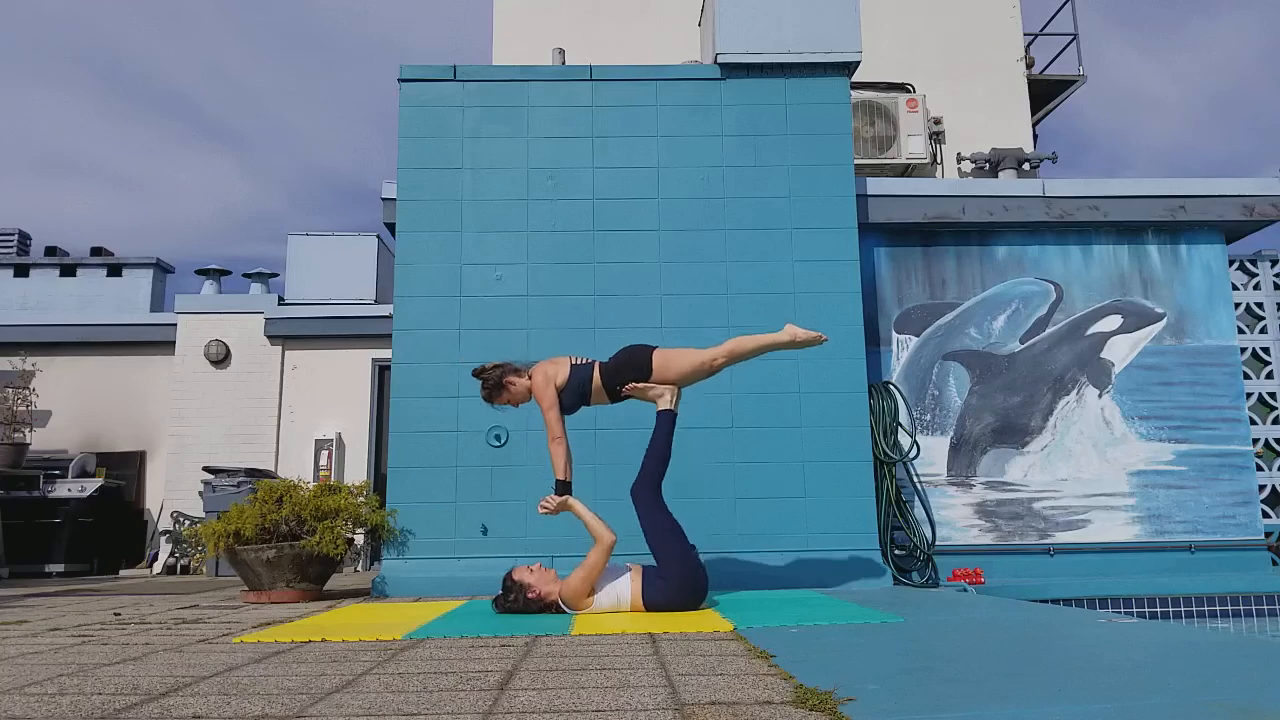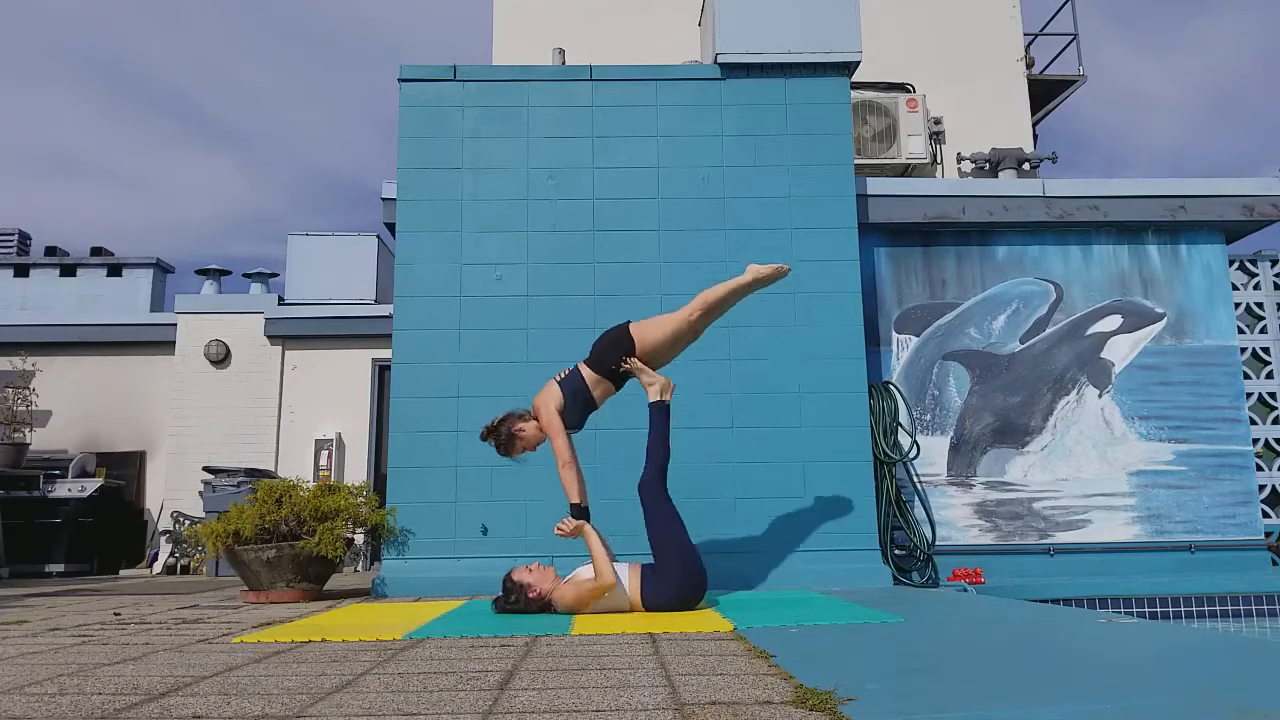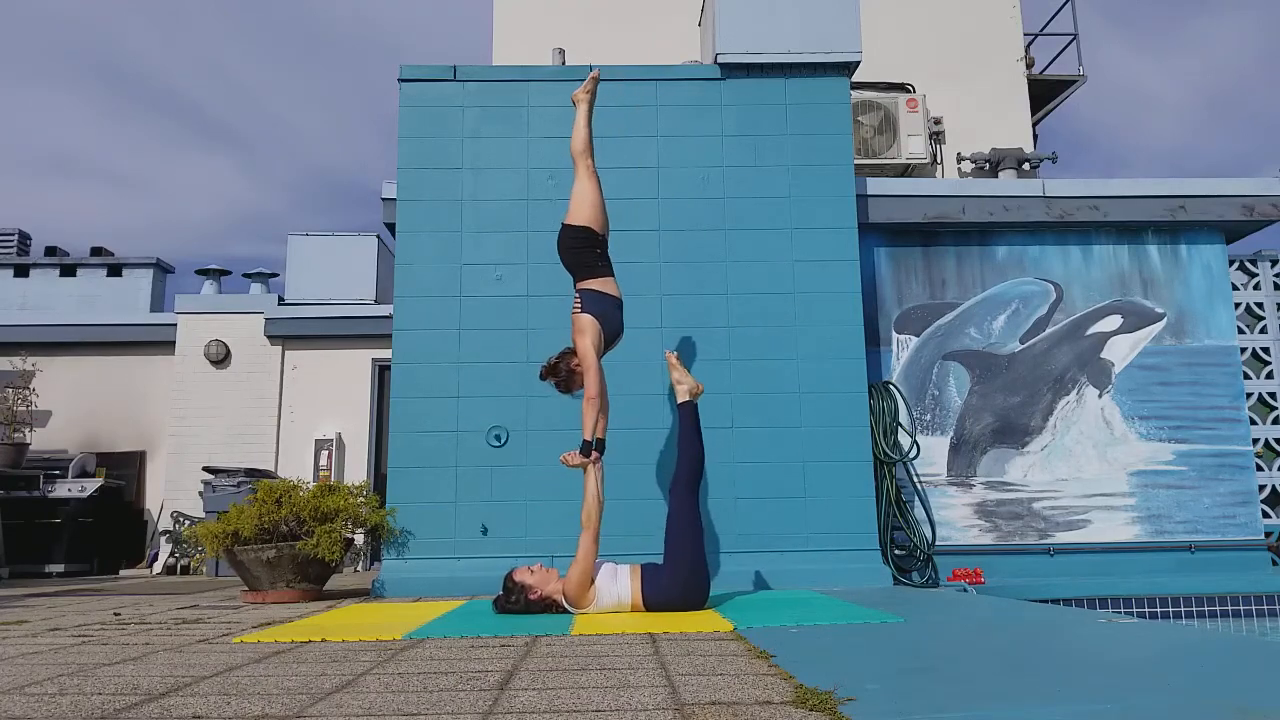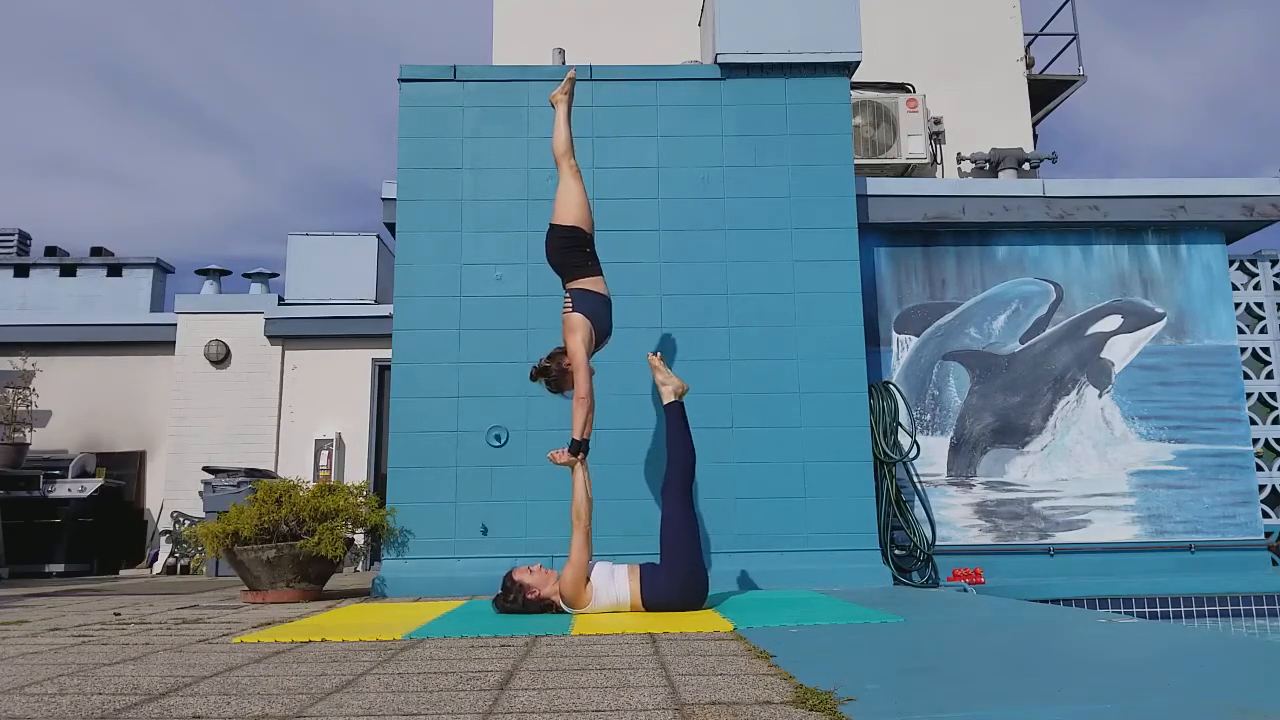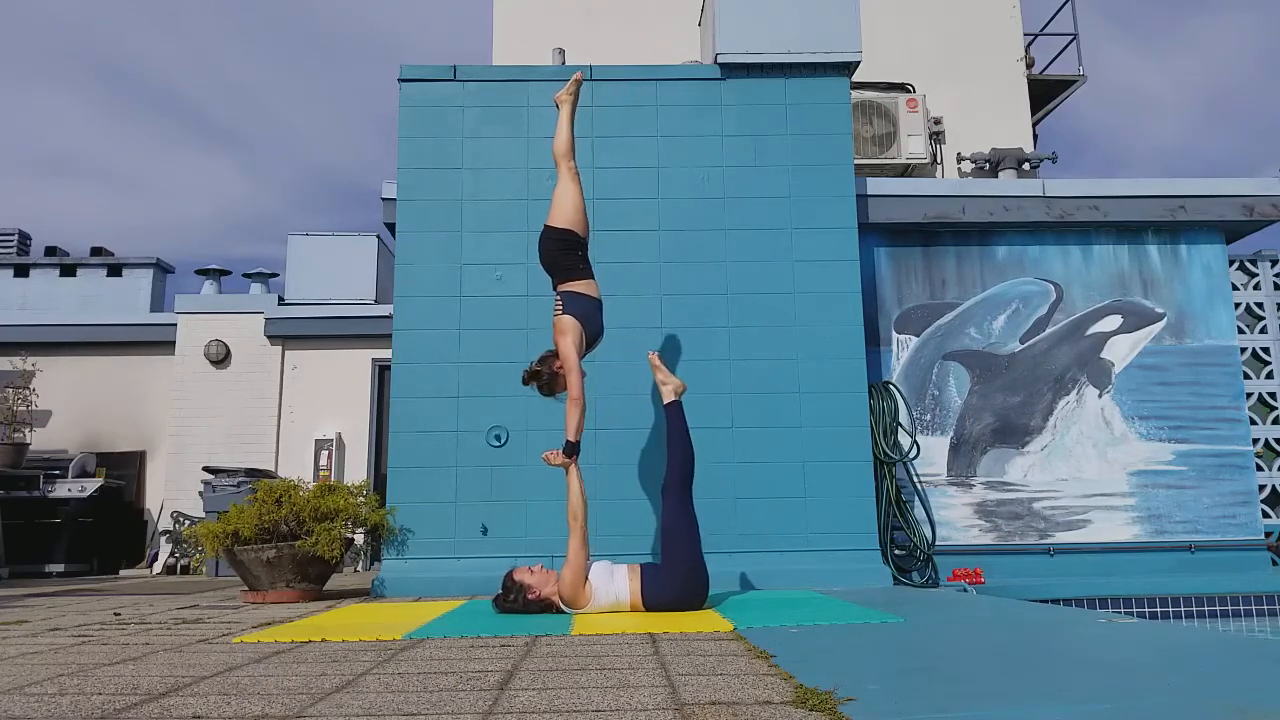
dt=1s
person 1, frame 1
left shoulder: (539, 379)
right shoulder: (547, 377)
left elbow: (556, 439)
right elbow: (560, 439)
left wrist: (561, 488)
right wrist: (565, 487)
left hip: (634, 370)
right hip: (632, 375)
left knee: (715, 359)
right knee: (714, 363)
left ankle: (786, 336)
right ankle: (786, 336)
person 1, frame 2
left shoulder: (545, 410)
right shoulder: (551, 417)
left elbow: (568, 471)
right elbow: (571, 471)
left wrist: (577, 512)
right wrist: (581, 512)
left hip: (620, 350)
right hip: (621, 360)
left knee: (691, 318)
right knee: (691, 320)
left ankle: (751, 277)
right ankle: (751, 277)
person 1, frame 3
right shoulder: (587, 344)
left elbow: (595, 399)
left wrist: (591, 446)
right wrist: (592, 446)
left hip: (586, 248)
right hip: (583, 248)
left knee: (585, 168)
right knee: (584, 168)
left ankle: (584, 102)
right ankle: (583, 103)
person 1, frame 4
right shoulder: (578, 342)
left elbow: (584, 397)
left wrist: (579, 445)
right wrist: (577, 445)
left hip: (574, 250)
right hip: (570, 249)
left knee: (568, 167)
right knee: (568, 167)
left ankle: (564, 103)
right ankle: (562, 103)
person 1, frame 5
right shoulder: (569, 344)
left elbow: (577, 399)
left wrist: (572, 447)
right wrist: (570, 446)
left hip: (568, 252)
right hip: (564, 251)
left knee: (567, 170)
right knee: (567, 169)
left ankle: (568, 104)
right ankle: (566, 105)
person 2, frame 1
left shoulder: (571, 593)
right shoulder: (571, 593)
right elbow: (607, 540)
right wrist: (571, 503)
left hip: (677, 587)
right hip: (681, 587)
right knee: (643, 491)
left ankle: (665, 405)
right ankle: (666, 406)
person 2, frame 2
left shoulder: (569, 587)
right shoulder: (565, 598)
left elbow: (608, 568)
right elbow: (608, 582)
left wrist: (587, 530)
right wrist: (586, 530)
left hip: (675, 588)
right hip: (678, 588)
right knee: (651, 487)
right ankle: (656, 398)
person 2, frame 3
left shoulder: (574, 589)
right shoulder: (574, 593)
left elbow: (593, 520)
right elbow: (589, 525)
left wrist: (593, 466)
right wrist: (589, 470)
left hip: (680, 587)
right hip: (681, 587)
right knee: (682, 491)
left ankle: (686, 398)
right ankle: (684, 397)
person 2, frame 4
left shoulder: (571, 591)
right shoulder: (570, 593)
left elbow: (585, 517)
right elbow: (581, 523)
left wrist: (580, 464)
right wrist: (575, 468)
left hip: (678, 586)
right hip: (680, 588)
right knee: (676, 491)
right ankle: (670, 399)
person 2, frame 5
left shoulder: (573, 584)
right shoulder: (569, 593)
left elbow: (581, 519)
right elbow: (577, 524)
left wrist: (572, 465)
right wrist: (570, 470)
left hip: (678, 586)
right hip: (680, 587)
right knee: (675, 492)
right ankle: (670, 398)
